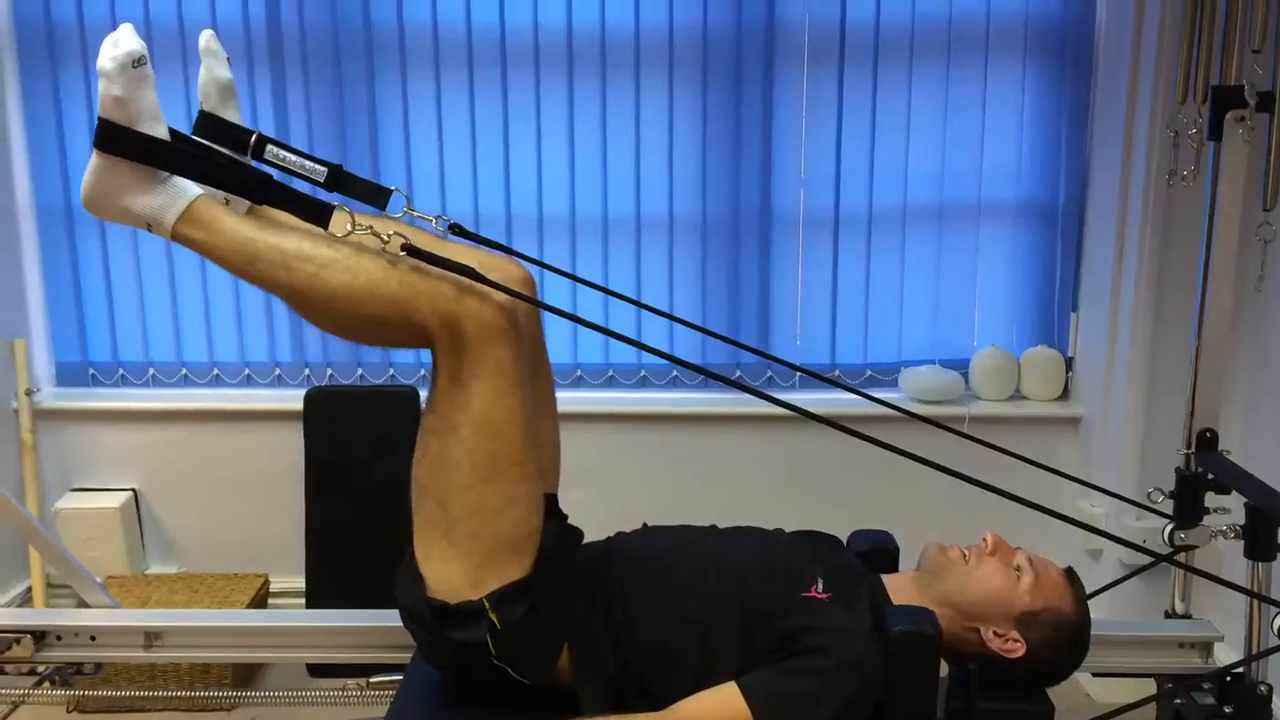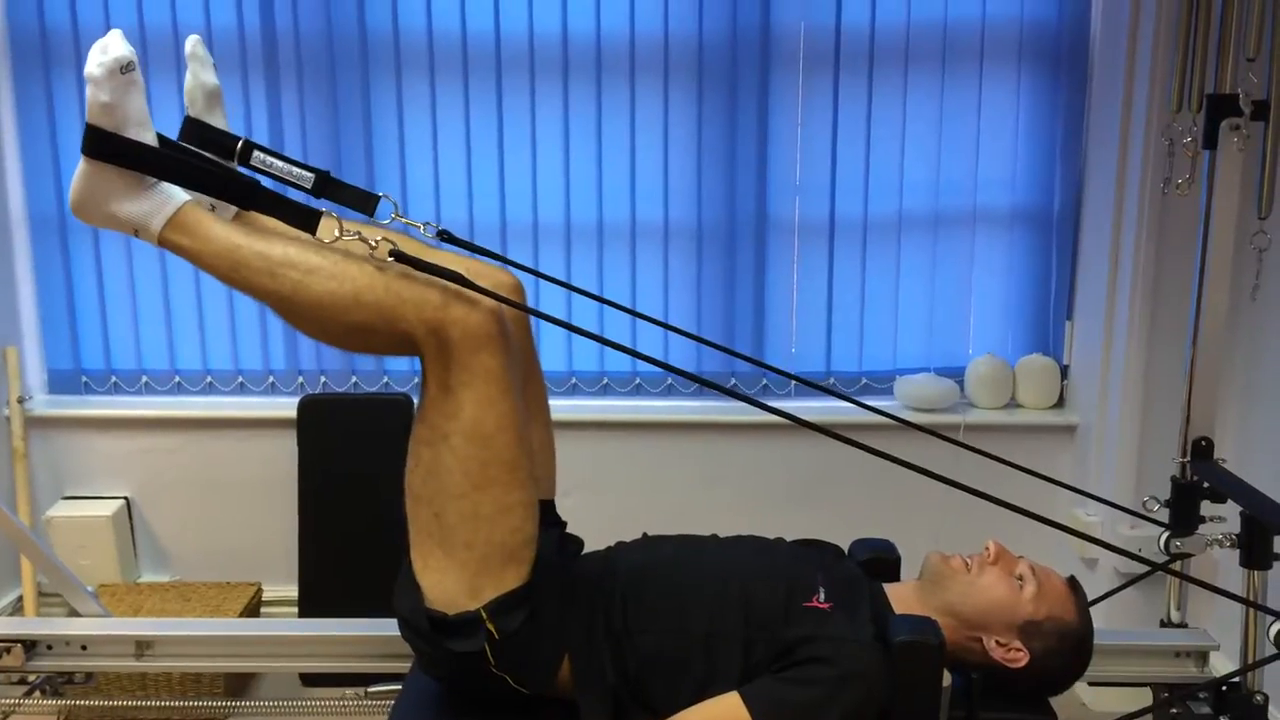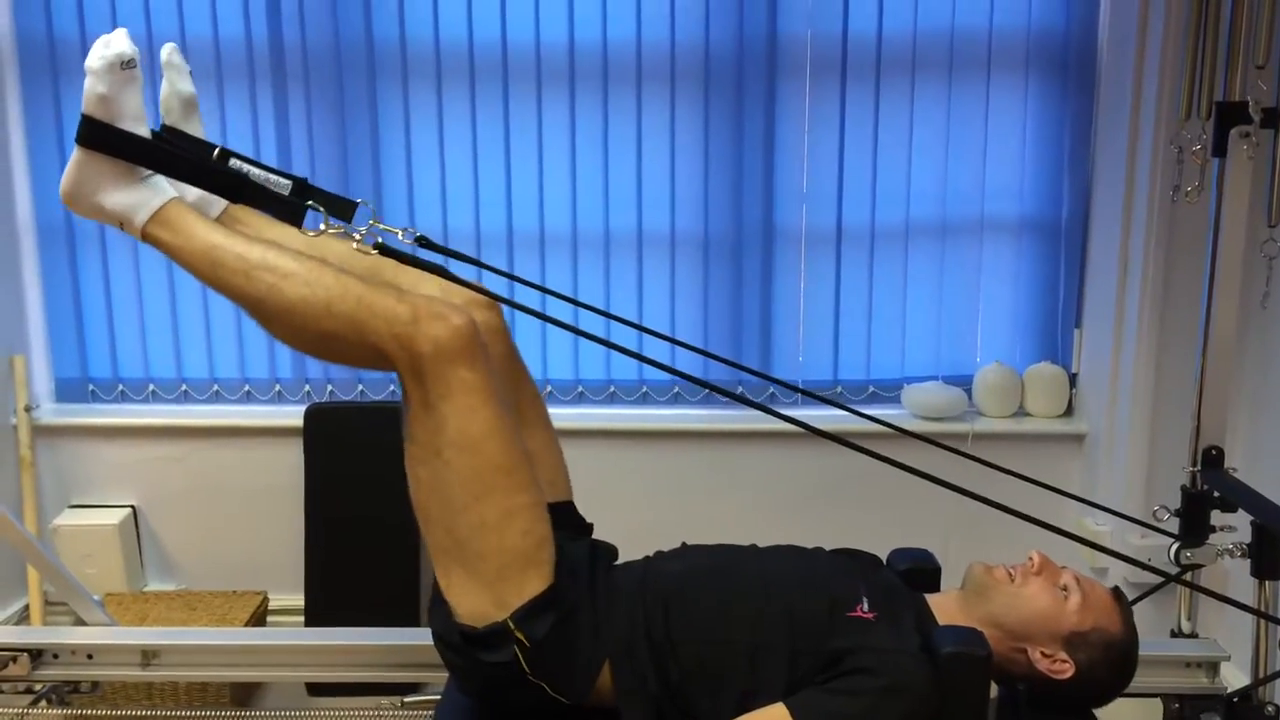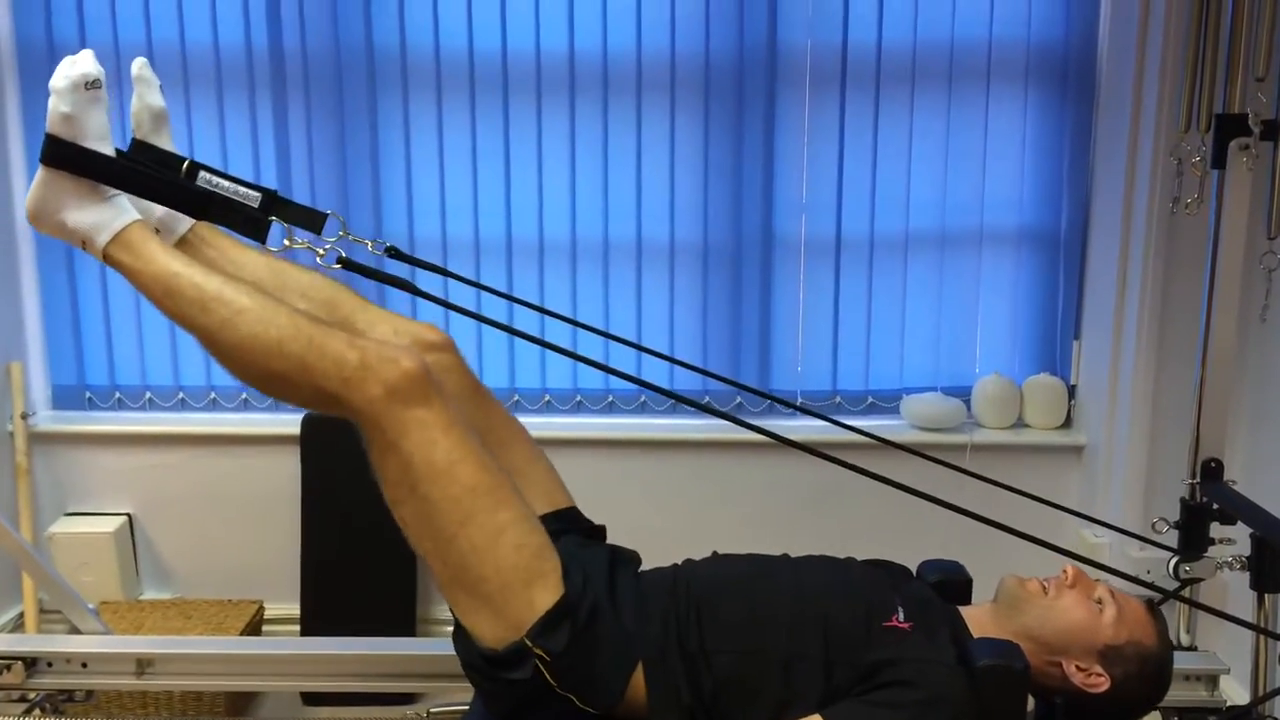
dt=0.5s
person 1, frame 1
right shoulder: (850, 580)
left hip: (500, 625)
right hip: (556, 572)
left knee: (477, 311)
right knee: (499, 287)
left ankle: (163, 198)
right ankle: (230, 186)
person 1, frame 2
right shoulder: (850, 591)
left hip: (501, 630)
right hip: (552, 579)
left knee: (464, 321)
right knee: (488, 298)
left ankle: (152, 201)
right ankle: (217, 193)
person 1, frame 3
right shoulder: (891, 600)
right hip: (586, 584)
left knee: (440, 335)
right knee: (467, 320)
left ankle: (142, 201)
right ankle: (196, 197)
person 1, frame 4
right shoulder: (923, 610)
right hip: (608, 589)
left knee: (390, 377)
right knee: (422, 352)
left ankle: (107, 225)
right ankle: (164, 219)
